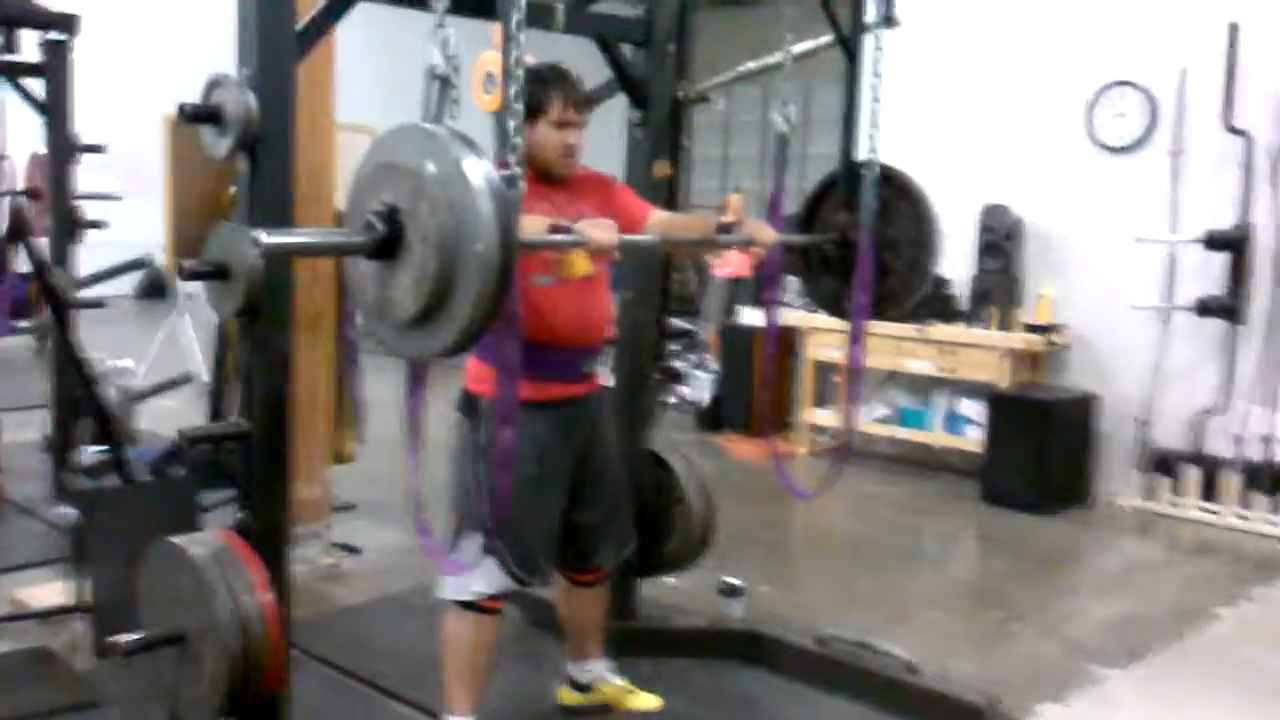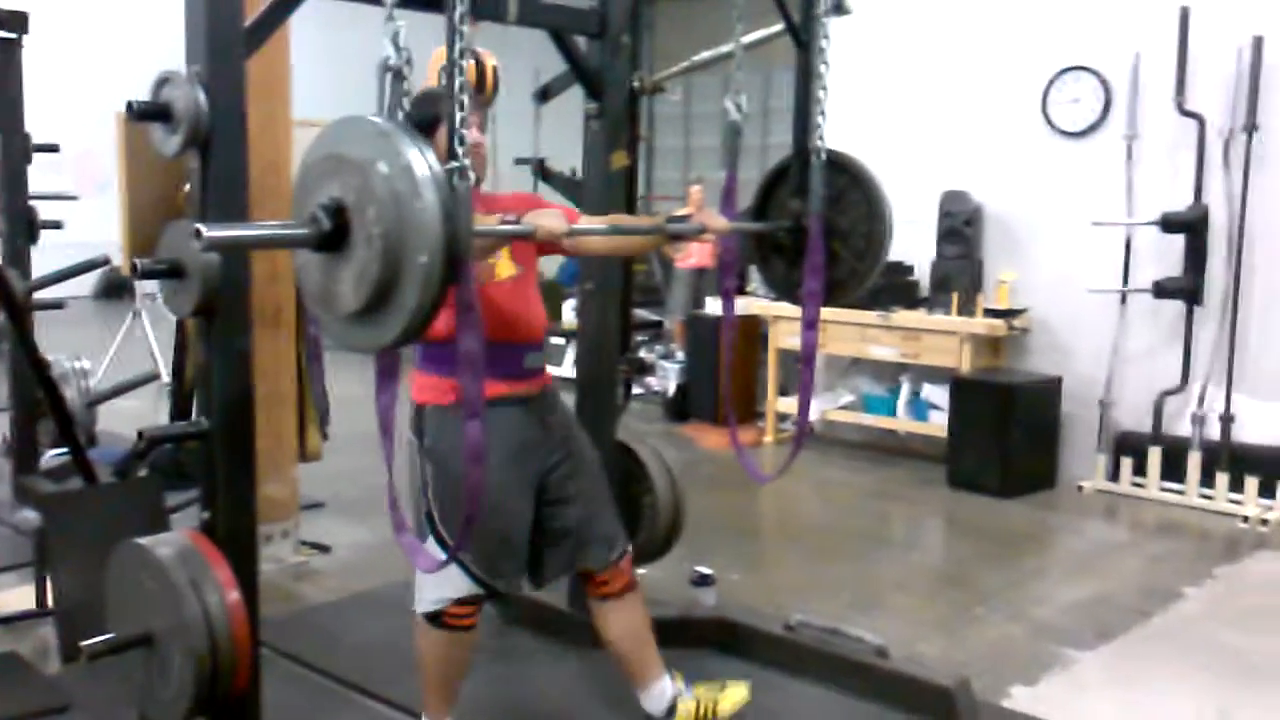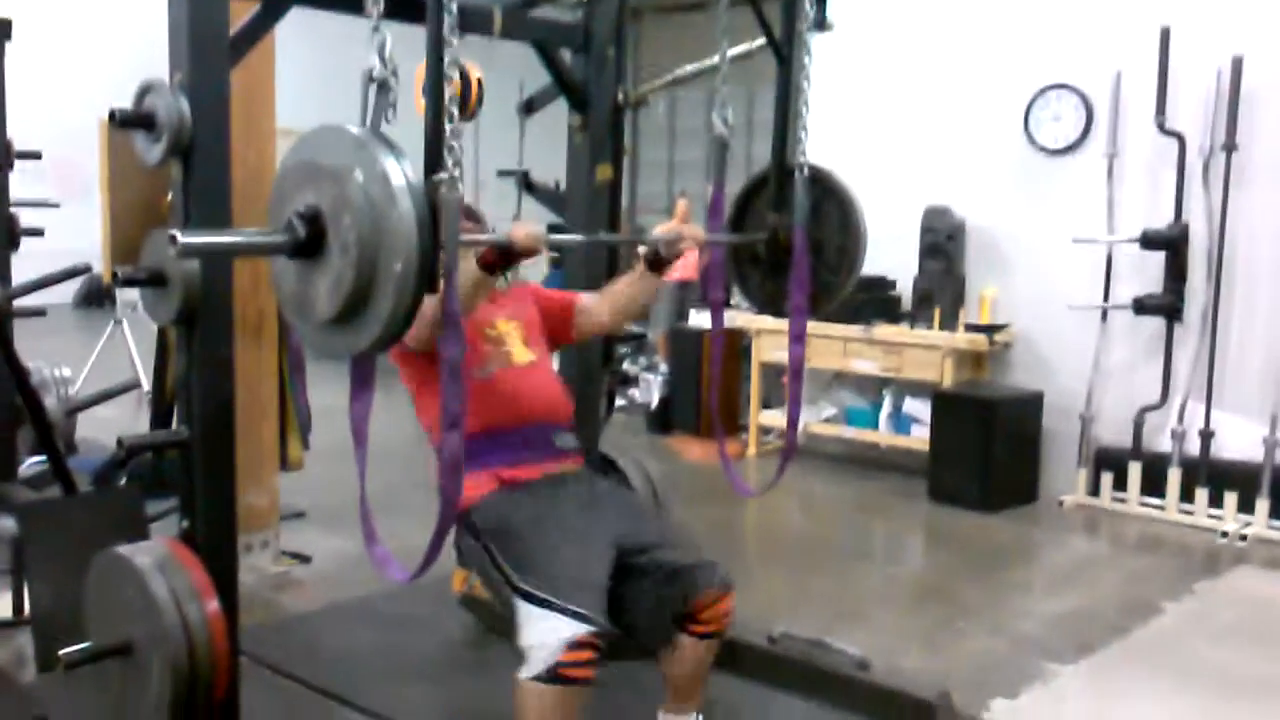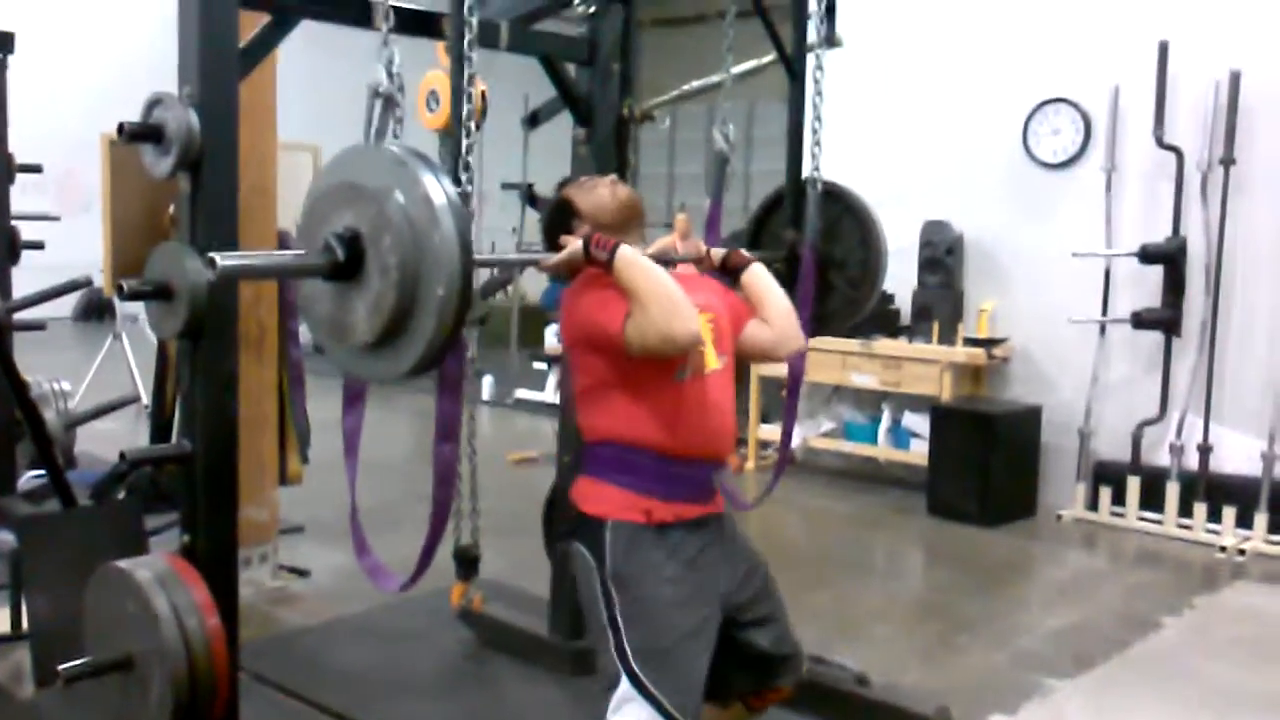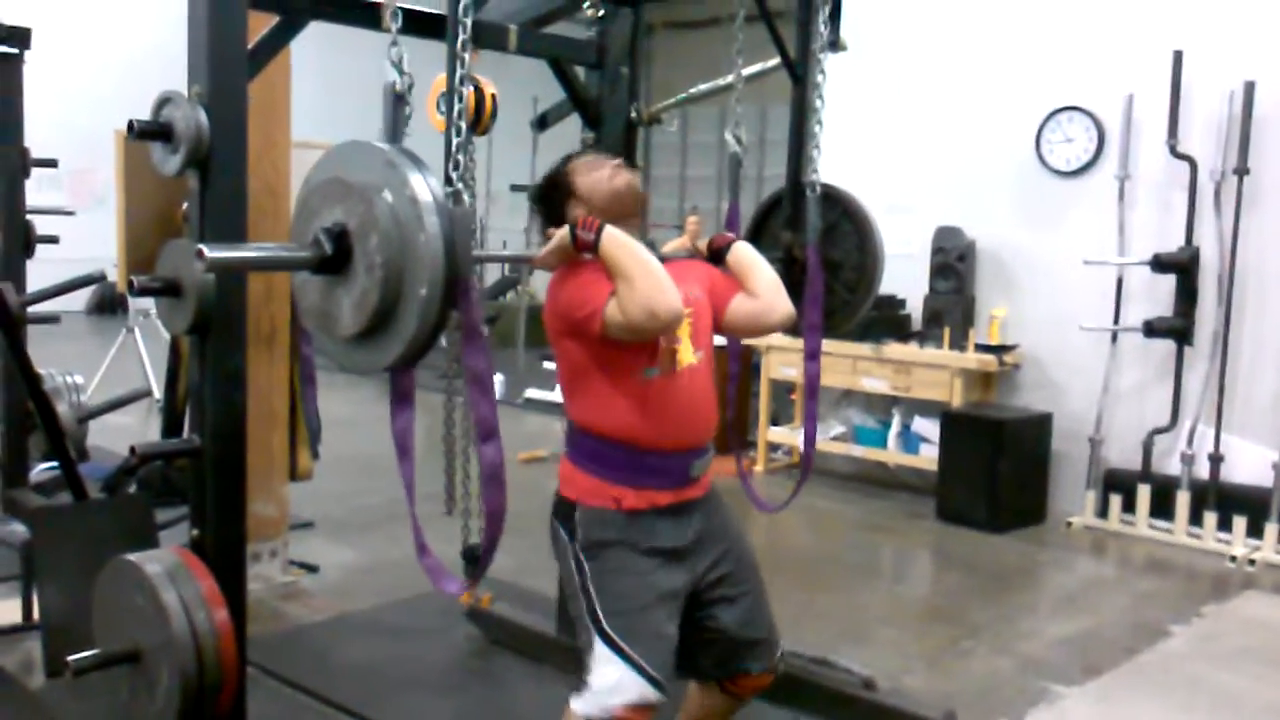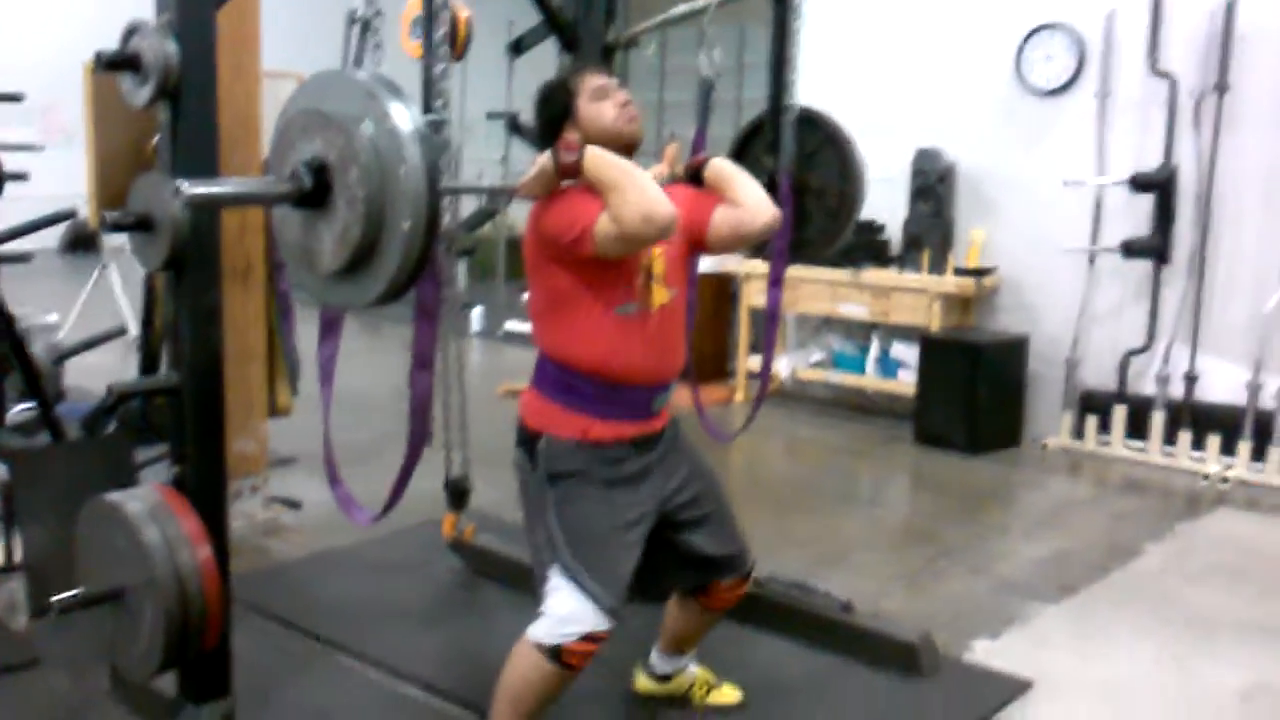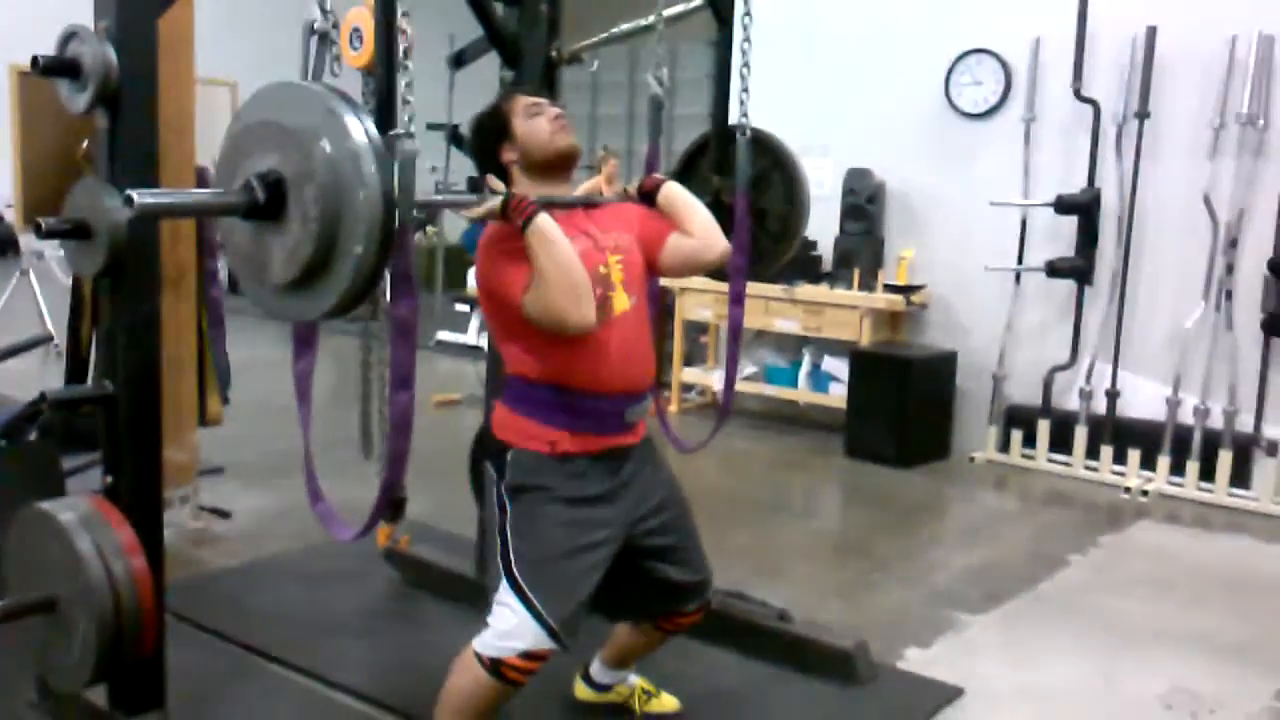
dt=0.7s
person 1, frame 1
left shoulder: (594, 187)
left elbow: (663, 225)
left wrist: (732, 228)
right wrist: (571, 231)
left hip: (582, 397)
right hip: (509, 402)
left knee: (592, 550)
right knee: (485, 565)
person 1, frame 2
left shoulder: (514, 204)
left elbow: (596, 236)
right wrist: (523, 229)
left hip: (537, 400)
right hip: (461, 411)
left knee: (607, 557)
right knee: (457, 580)
person 1, frame 3
left shoulder: (519, 300)
right shoulder: (421, 309)
left elbow: (607, 312)
right elbow: (428, 327)
left wrist: (660, 257)
right wrist: (495, 255)
left hip: (577, 482)
right hip: (502, 495)
left knee: (705, 594)
right knee: (569, 639)
person 1, frame 4
left shoulder: (701, 288)
right shoulder: (595, 292)
left elbow: (785, 339)
right elbow: (677, 331)
left wrist: (736, 261)
right wrist: (610, 250)
left hip: (706, 519)
right hip: (627, 527)
left knee: (772, 668)
person 1, frame 5
left shoulder: (691, 276)
right shoulder: (579, 283)
left elbow: (775, 311)
right elbow: (659, 311)
left wrist: (725, 245)
right wrist: (596, 236)
left hip: (693, 504)
right hip: (608, 515)
left knee: (750, 661)
person 1, frame 6
left shoulder: (674, 199)
right shoulder: (563, 210)
left elbow: (760, 217)
right elbow: (650, 219)
left wrist: (705, 165)
right wrist: (577, 158)
left hip: (653, 435)
right hip: (572, 444)
left knee: (724, 572)
right knee: (577, 622)
person 1, frame 7
left shoulder: (622, 219)
right shoulder: (509, 238)
left elbow: (711, 249)
right elbow: (573, 314)
left wrist: (656, 186)
right wrist: (528, 213)
left hip: (630, 450)
right hip: (548, 461)
left knee: (683, 596)
right knee: (520, 638)
